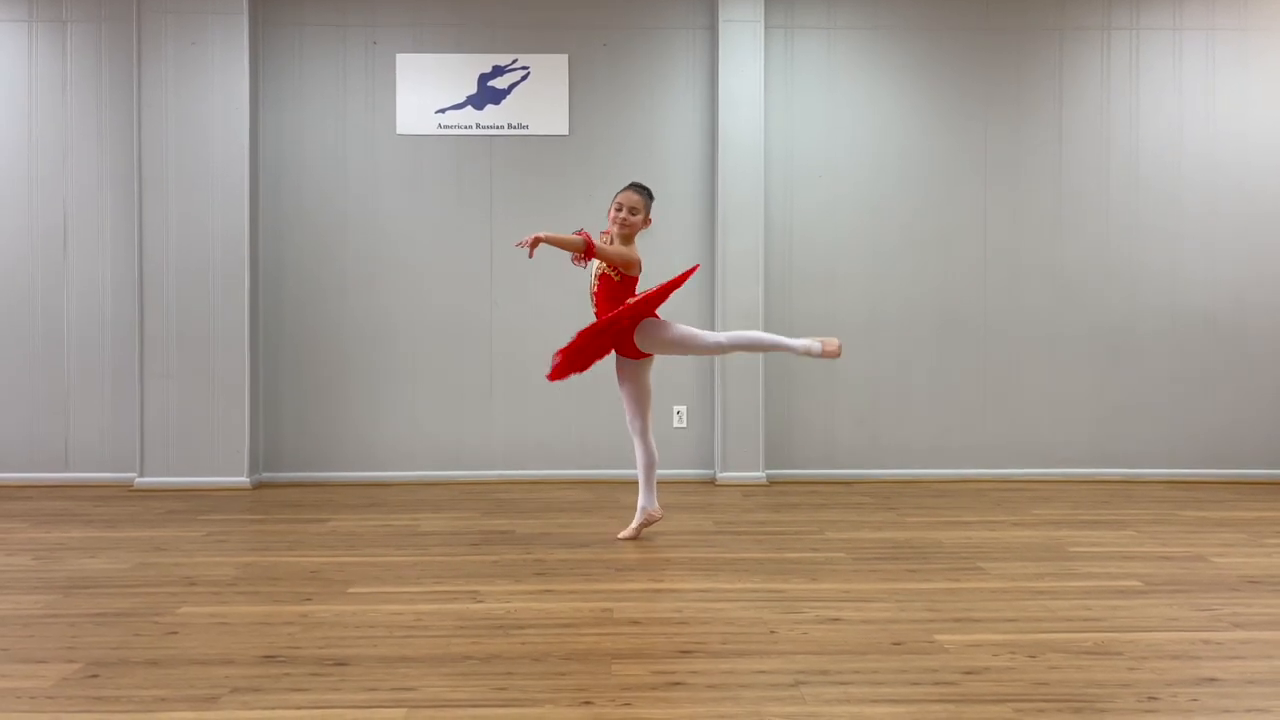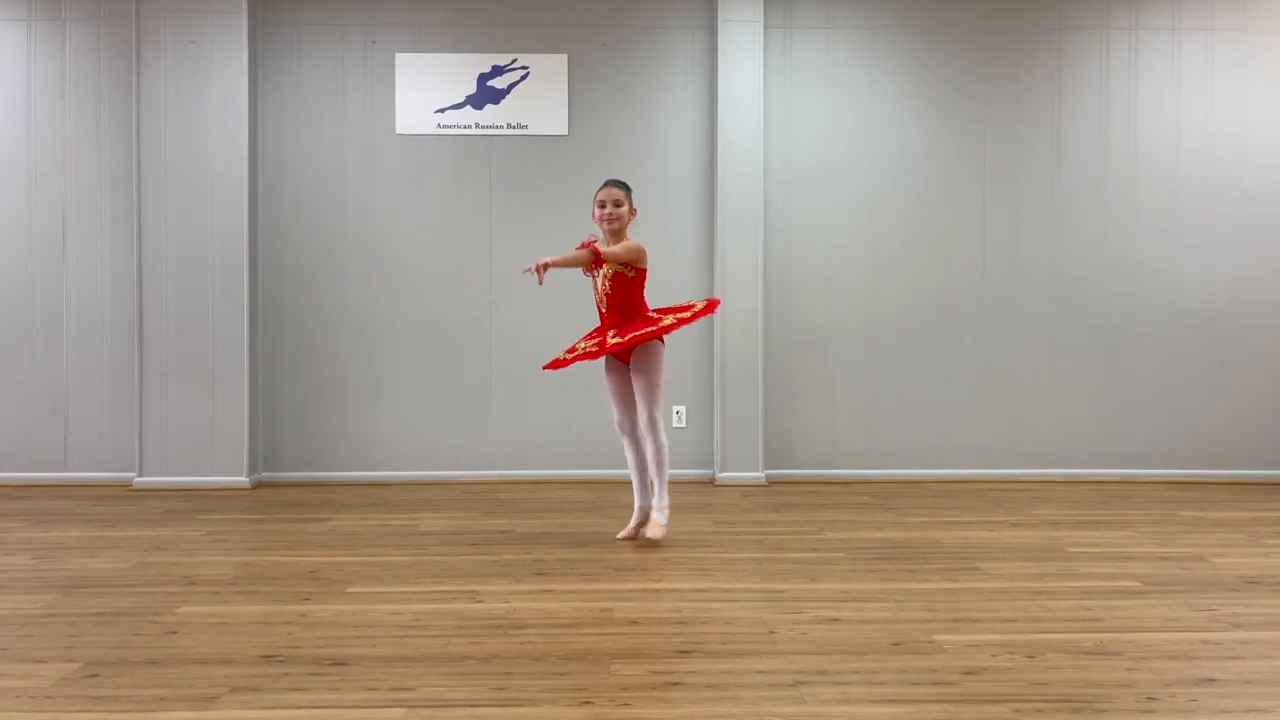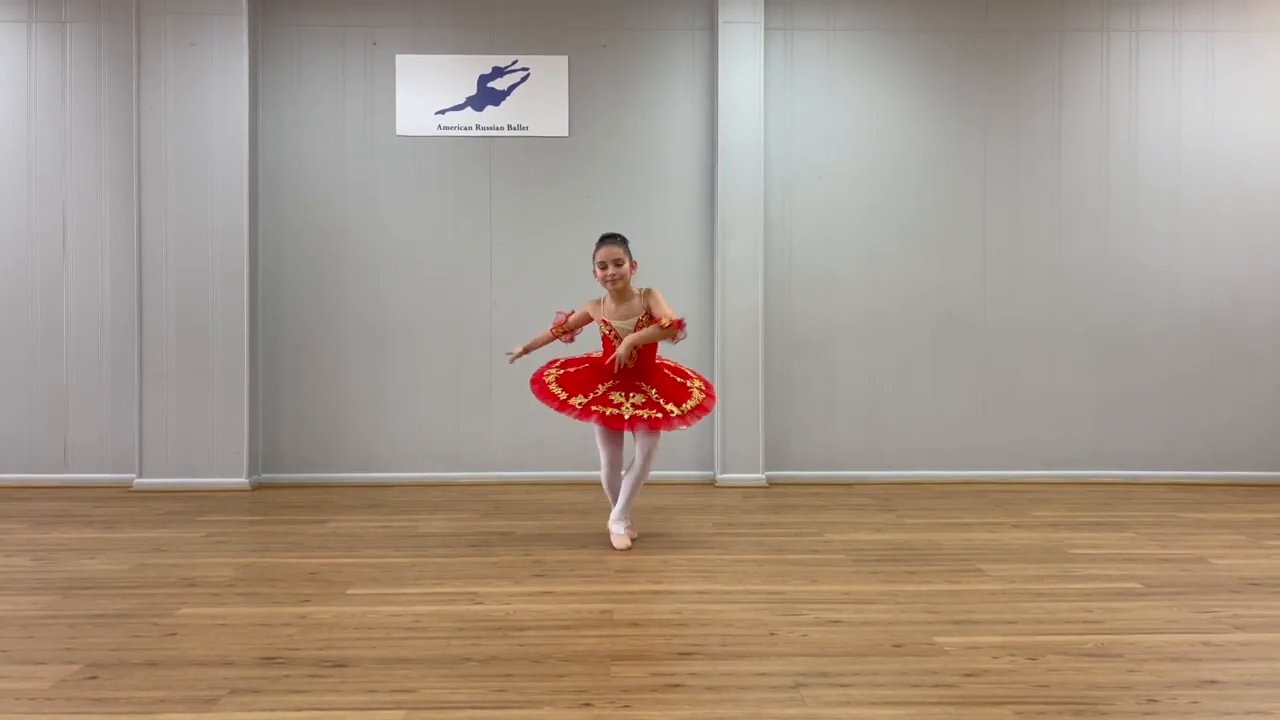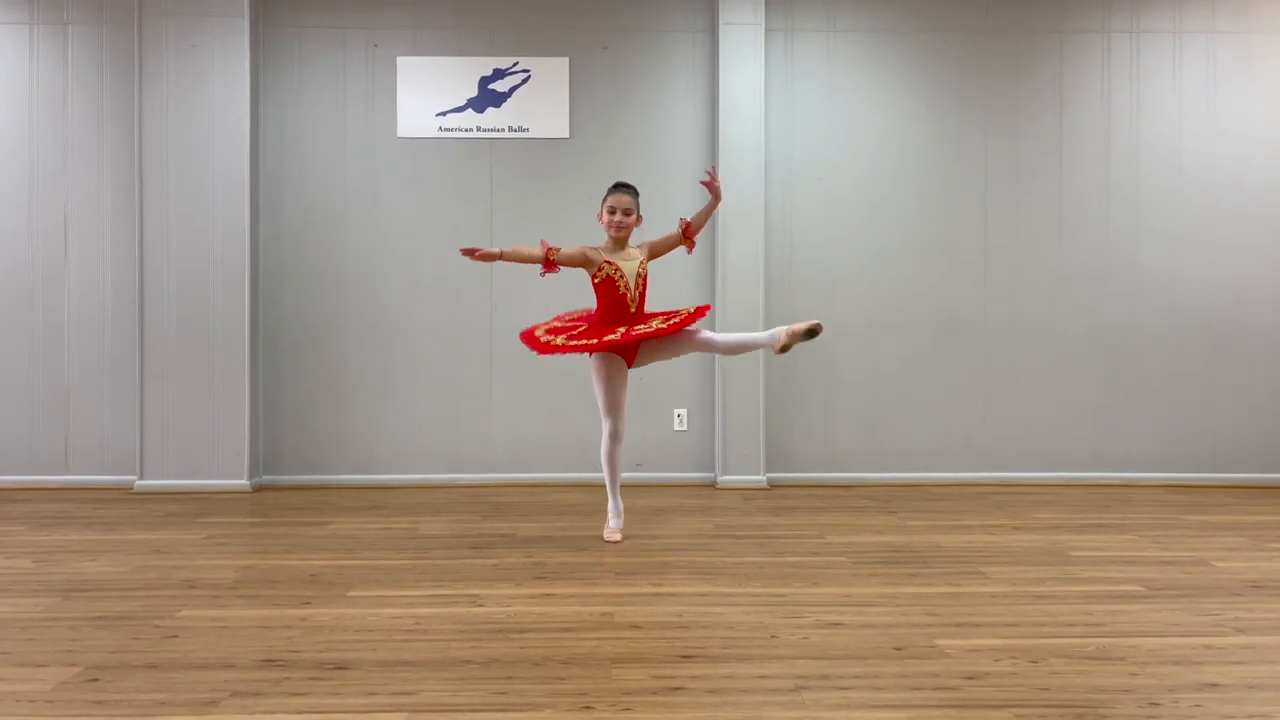
dt=0.4s
person 1, frame 1
left shoulder: (627, 255)
right shoulder: (606, 242)
left elbow: (589, 247)
left wrist: (542, 238)
left hip: (639, 329)
right hip: (623, 344)
left knee: (719, 343)
right knee: (638, 427)
left ankle: (806, 346)
right ankle: (647, 508)
person 1, frame 2
left shoulder: (634, 249)
right shoulder: (597, 246)
left elbow: (596, 256)
left wrist: (547, 262)
left hip: (643, 336)
right hip: (613, 341)
left knee: (649, 421)
right knee: (627, 427)
left ankle: (661, 506)
right ankle: (644, 504)
person 1, frame 3
left shoulder: (649, 297)
right shoulder: (595, 308)
left elbow: (674, 329)
right elbow: (560, 327)
left wrist: (630, 340)
right wrist: (526, 347)
left hip: (650, 383)
right hip: (606, 388)
left knee: (645, 455)
right knee: (611, 464)
left ankle: (619, 519)
right ankle: (620, 518)
person 1, frame 4
left shoulder: (645, 252)
right shoulder: (590, 256)
left elbow: (689, 231)
right elbow: (542, 255)
left wrist: (714, 200)
right wrist: (496, 253)
left hip: (641, 335)
right hip: (604, 342)
left knee: (702, 341)
right knee: (613, 428)
right ankle: (615, 511)
